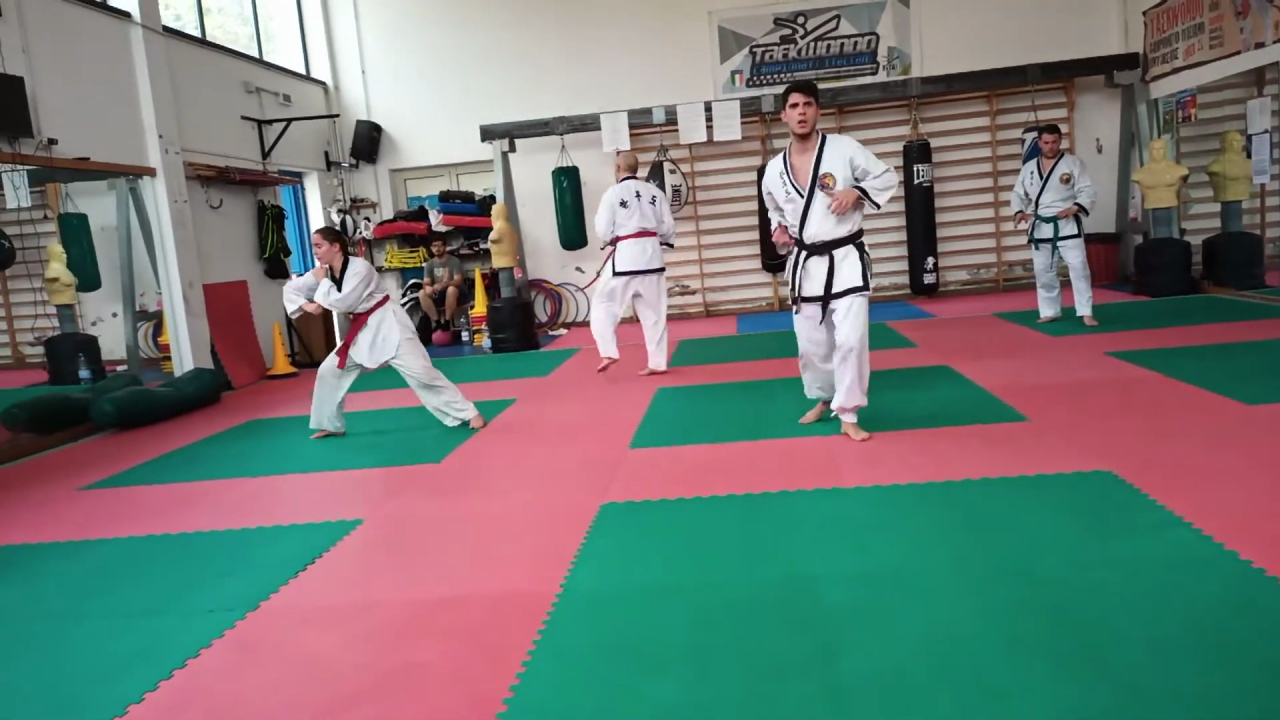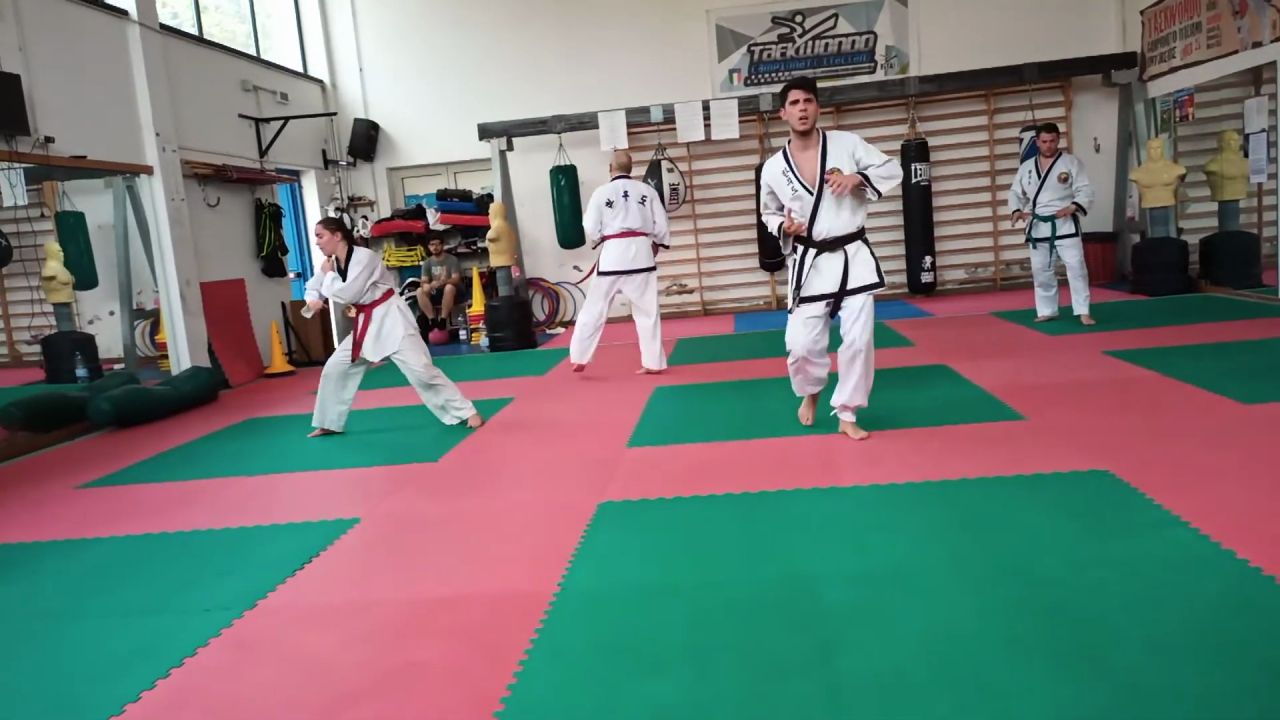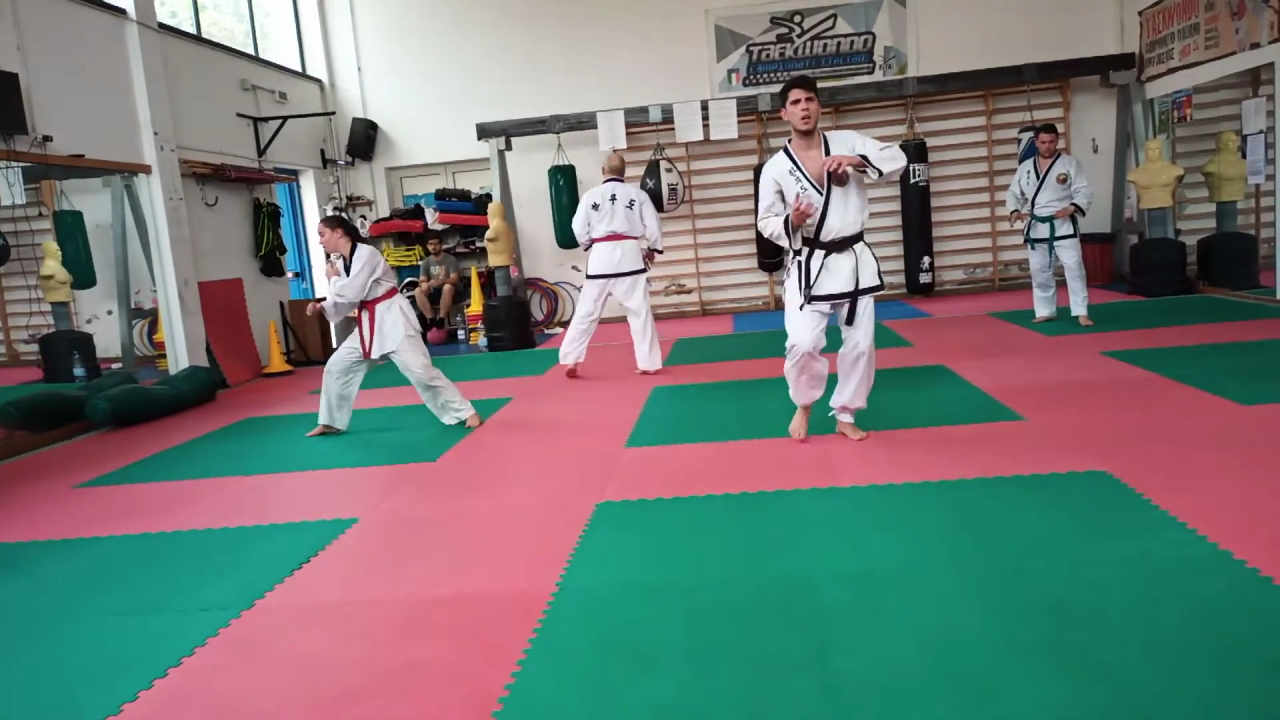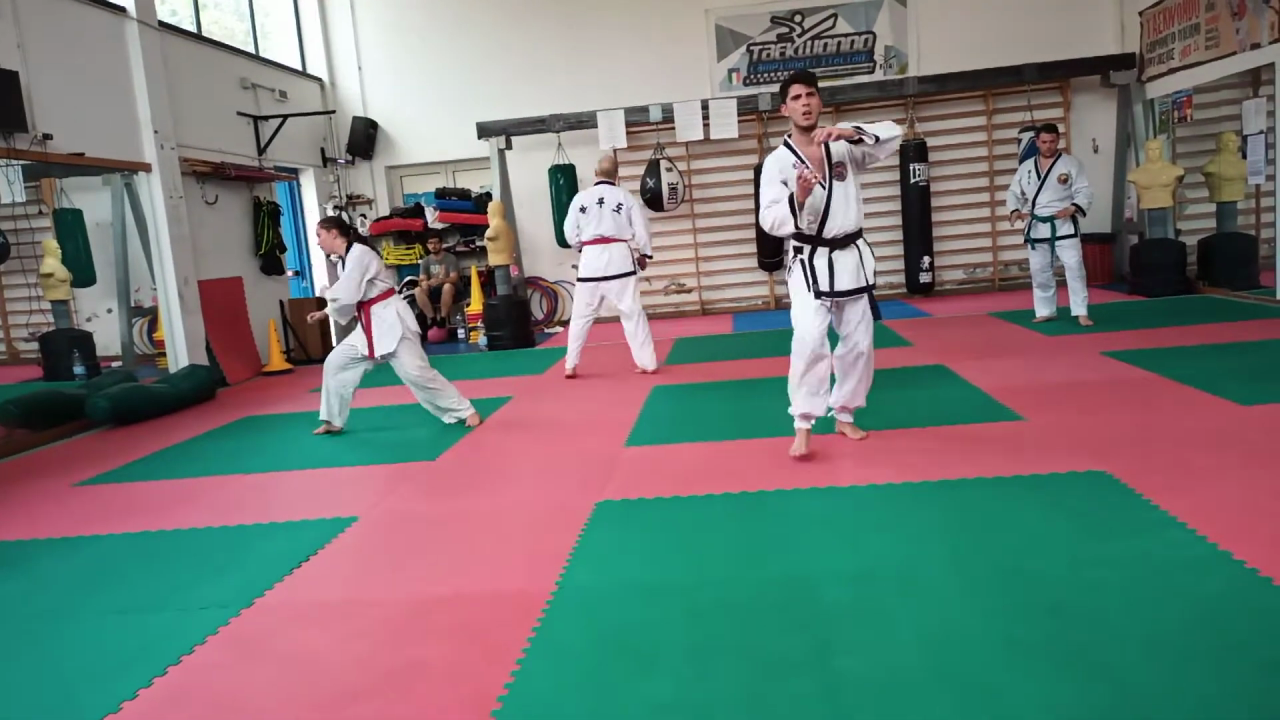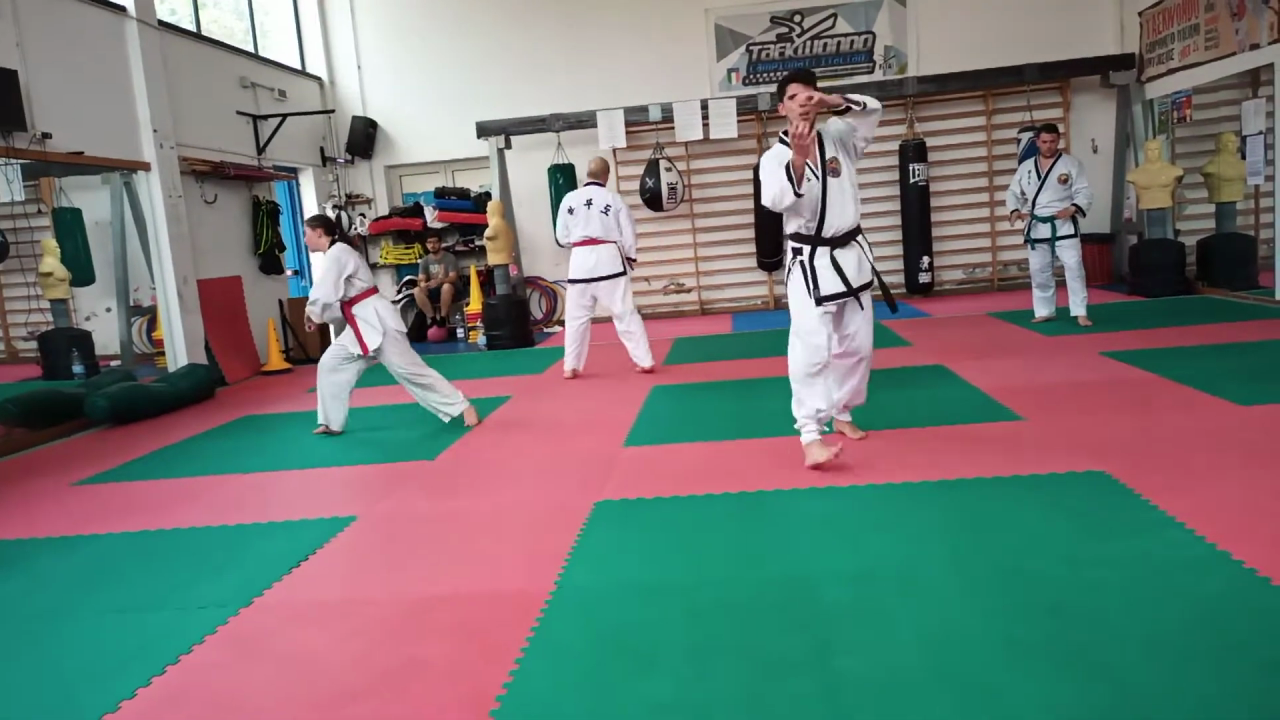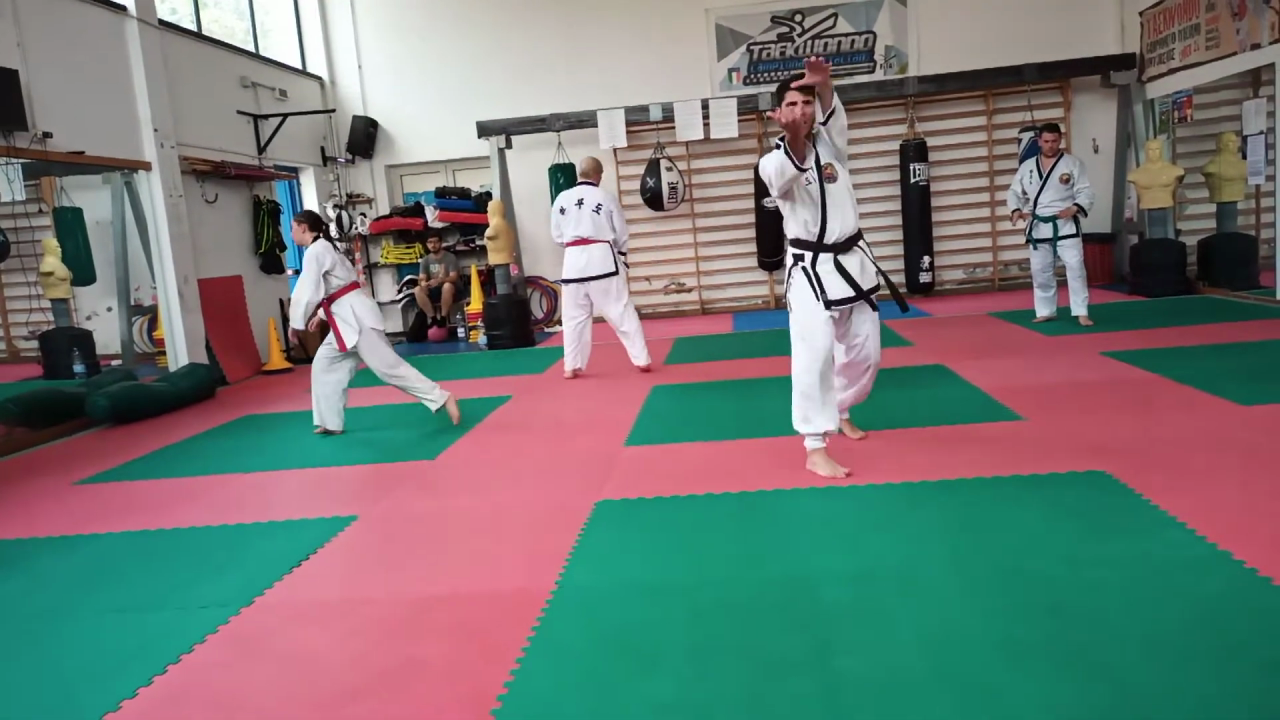
dt=0.1s
person 1, frame 1
left shoulder: (844, 147)
right shoulder: (775, 170)
left elbow: (888, 177)
left wrist: (857, 190)
right wrist: (778, 229)
left hip: (846, 260)
right hip: (805, 265)
left knee: (851, 339)
right knee: (810, 344)
left ankle: (848, 414)
right ankle: (825, 398)
person 1, frame 2
left shoulder: (846, 143)
right shoulder: (773, 168)
left elbow: (891, 169)
right elbow: (770, 212)
left wrist: (859, 178)
right wrist: (784, 226)
left hip: (852, 258)
right hip: (809, 263)
left knee: (858, 340)
right knee: (801, 344)
left ankle: (847, 414)
right ankle: (810, 393)
person 1, frame 3
left shoulder: (845, 145)
right shoulder: (776, 168)
left elbow: (896, 159)
right elbow: (766, 222)
left wrist: (857, 160)
right wrist: (791, 220)
left hip: (854, 260)
right hip: (809, 265)
left knee: (860, 345)
right knee: (803, 343)
left ankle: (845, 415)
right ankle: (803, 406)
person 1, frame 4
left shoulder: (843, 141)
right shoulder: (777, 162)
left elbow: (892, 135)
right elbow: (771, 219)
left wrist: (849, 132)
right wrist: (798, 198)
left hip: (852, 256)
right hip: (809, 263)
left knee: (858, 345)
right knee: (810, 342)
left ankle: (844, 414)
right ankle: (803, 424)
person 1, frame 5
left shoulder: (837, 135)
right shoulder: (774, 158)
left elbow: (871, 111)
right elbow: (777, 198)
left wrist: (835, 102)
right wrist: (796, 158)
left hip: (850, 255)
right hip: (808, 262)
left knee: (857, 344)
right knee: (812, 346)
left ankle: (840, 414)
right ankle: (811, 438)
person 1, frame 6
left shoulder: (831, 140)
right shoulder: (772, 161)
left elbow: (832, 112)
right elbow: (785, 179)
left wrist: (824, 85)
right wrist: (795, 139)
left hip: (853, 260)
right hip: (810, 270)
left knee: (865, 351)
right knee: (814, 354)
left ankle: (839, 413)
right ankle: (816, 448)
person 2, frame 1
left shoulder: (613, 193)
right shoulder: (654, 191)
left elbow: (602, 230)
right elbow: (668, 224)
left wrist: (614, 240)
right wrist: (661, 242)
left hip: (627, 253)
right hip: (651, 251)
left knee: (603, 305)
right knee: (654, 312)
left ankle: (608, 352)
right ankle: (658, 363)
person 2, frame 2
left shoulder: (602, 193)
right shoulder: (647, 190)
left elbow: (591, 229)
right elbow: (661, 224)
right wrist: (658, 244)
left hip: (613, 253)
right hip: (642, 252)
left knee: (594, 308)
right knee: (647, 311)
left ankle: (580, 357)
right ankle: (653, 362)
person 2, frame 3
left shoulder: (590, 195)
right shoulder: (636, 194)
left elbow: (579, 231)
right elbow: (652, 226)
right wrist: (652, 250)
left hip: (601, 257)
right hip: (630, 255)
left knee: (586, 312)
right knee: (639, 312)
left ankle: (569, 360)
right ankle: (649, 363)
person 2, frame 4
left shoulder: (580, 198)
right shoulder: (626, 197)
left elbow: (570, 233)
right elbow: (641, 230)
right wrist: (643, 255)
left hip: (591, 260)
right hip: (620, 258)
left knee: (581, 315)
right knee: (632, 313)
left ankle: (571, 365)
right ankle: (646, 362)
person 2, frame 5
left shoulder: (569, 199)
right shoulder: (614, 199)
left elbow: (561, 236)
right elbow: (627, 233)
right wrist: (630, 258)
left hip: (580, 261)
right hip: (609, 259)
left knee: (576, 317)
right knee: (625, 313)
left ankle: (571, 367)
right ankle: (645, 361)
person 2, frame 6
left shoulder: (562, 199)
right shoulder: (606, 198)
left elbow: (556, 235)
right elbow: (621, 231)
right wrist: (620, 251)
left hip: (574, 261)
right hip: (602, 258)
left knee: (574, 317)
right knee: (622, 311)
left ankle: (571, 367)
right ankle: (641, 359)
person 3, frame 1
left shoulder: (360, 268)
right shoulder: (323, 272)
left elbow: (342, 304)
right elbow: (291, 288)
left wrist: (323, 282)
right wrist: (306, 303)
left hip: (387, 324)
right hip: (360, 330)
left knee: (420, 371)
right knee: (328, 372)
left ankle: (468, 413)
right ankle: (330, 424)
person 3, frame 2
left shoulder: (365, 257)
right shoulder: (331, 264)
left elbow: (347, 295)
right elbow: (313, 287)
left wrist: (329, 275)
right wrist: (314, 301)
left hip: (392, 319)
right hip: (366, 325)
left knee: (421, 370)
right knee: (335, 369)
left ankle: (465, 412)
right ankle: (329, 423)
person 3, frame 3
left shoulder: (366, 254)
right shoulder: (342, 261)
left elbow: (351, 293)
right elbow: (351, 298)
left wrist: (333, 278)
right wrist: (322, 306)
left hip: (393, 318)
right hip: (370, 323)
left knee: (420, 370)
right knee: (337, 367)
left ankle: (465, 411)
right ankle: (332, 422)
person 3, frame 4
left shoulder: (359, 254)
right shoulder: (344, 261)
left elbow: (347, 295)
left wrist: (329, 294)
right wrist: (326, 313)
left hip: (391, 319)
right hip: (370, 324)
left knee: (417, 372)
right knee: (336, 364)
left ankle: (464, 410)
right ankle: (333, 421)
person 3, frame 5
left shoulder: (334, 254)
right shoulder: (343, 253)
left elbow: (325, 296)
left wrist: (313, 314)
right wrist: (320, 315)
left hip: (375, 318)
right hip: (362, 321)
left knee: (409, 368)
right knee: (329, 366)
left ankle: (461, 406)
right ankle: (332, 422)
person 3, frame 6
left shoulder: (314, 251)
right shoulder: (325, 249)
left elbow: (307, 294)
left wrist: (296, 324)
right wrist: (322, 317)
left hip: (355, 315)
right hip: (346, 317)
left knee: (387, 366)
right knee: (324, 365)
left ankle: (441, 398)
right ankle: (330, 422)
person 4, frame 1
left shoulder: (1073, 163)
right shoulder: (1029, 168)
left elbow: (1087, 191)
right elbow: (1018, 194)
left wrist: (1075, 208)
right wrist: (1019, 212)
left hip: (1067, 225)
right hip: (1040, 227)
left knee: (1078, 267)
right knee: (1043, 272)
left ankle: (1086, 313)
right ankle: (1049, 312)
person 4, frame 2
left shoulder: (1071, 163)
right shoulder: (1026, 167)
left elbow: (1085, 191)
right elbow: (1016, 193)
left wrist: (1073, 207)
right wrist: (1016, 210)
left hip: (1064, 225)
right hip: (1038, 226)
left knee: (1076, 266)
right knee: (1041, 271)
left ankle: (1083, 312)
right ankle: (1047, 311)
person 4, frame 3
left shoulder: (1070, 163)
right shoulder: (1025, 167)
left elbow: (1084, 192)
right elbow: (1014, 193)
left wrist: (1071, 208)
right wrist: (1014, 211)
left hip: (1063, 226)
right hip: (1036, 227)
left knee: (1074, 267)
right knee: (1039, 271)
left ankle: (1081, 313)
right ankle: (1045, 312)
person 4, frame 4
left shoulder: (1071, 164)
right shoulder: (1026, 167)
left elbow: (1085, 192)
right elbow: (1014, 193)
left wrist: (1073, 208)
right wrist: (1015, 210)
left hip: (1064, 225)
right hip: (1037, 227)
left knee: (1074, 267)
right knee: (1040, 271)
left ankle: (1081, 312)
right ankle: (1045, 311)
person 4, frame 5
left shoulder: (1071, 164)
right shoulder: (1026, 167)
left elbow: (1084, 192)
right elbow: (1014, 192)
left wrist: (1073, 208)
right wrist: (1015, 210)
left hip: (1064, 225)
right hip: (1037, 227)
left knee: (1074, 267)
right knee: (1039, 271)
left ankle: (1080, 313)
right ankle: (1044, 311)
person 4, frame 6
left shoulder: (1073, 163)
right shoulder: (1027, 166)
left elbow: (1086, 192)
right elbow: (1015, 192)
left wrist: (1075, 208)
right wrist: (1016, 210)
left hip: (1065, 225)
right hip: (1038, 226)
left knee: (1075, 267)
right knee: (1040, 271)
left ankle: (1081, 312)
right ankle: (1045, 311)
